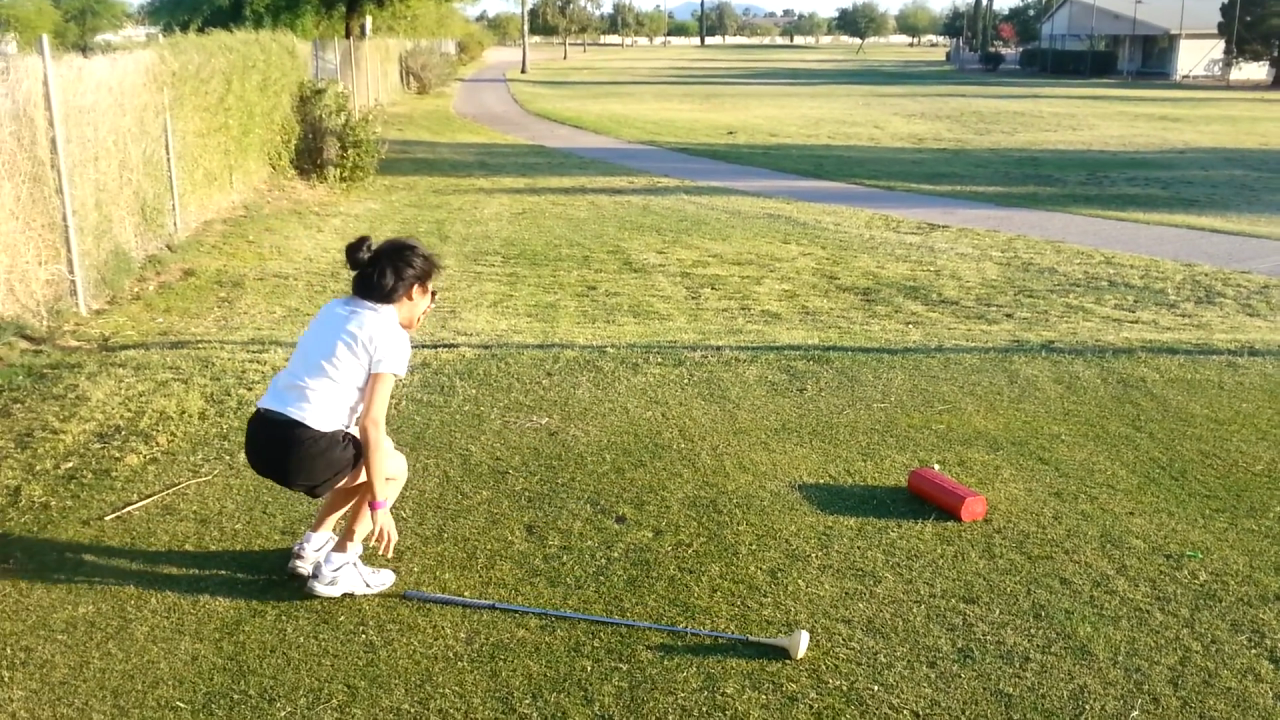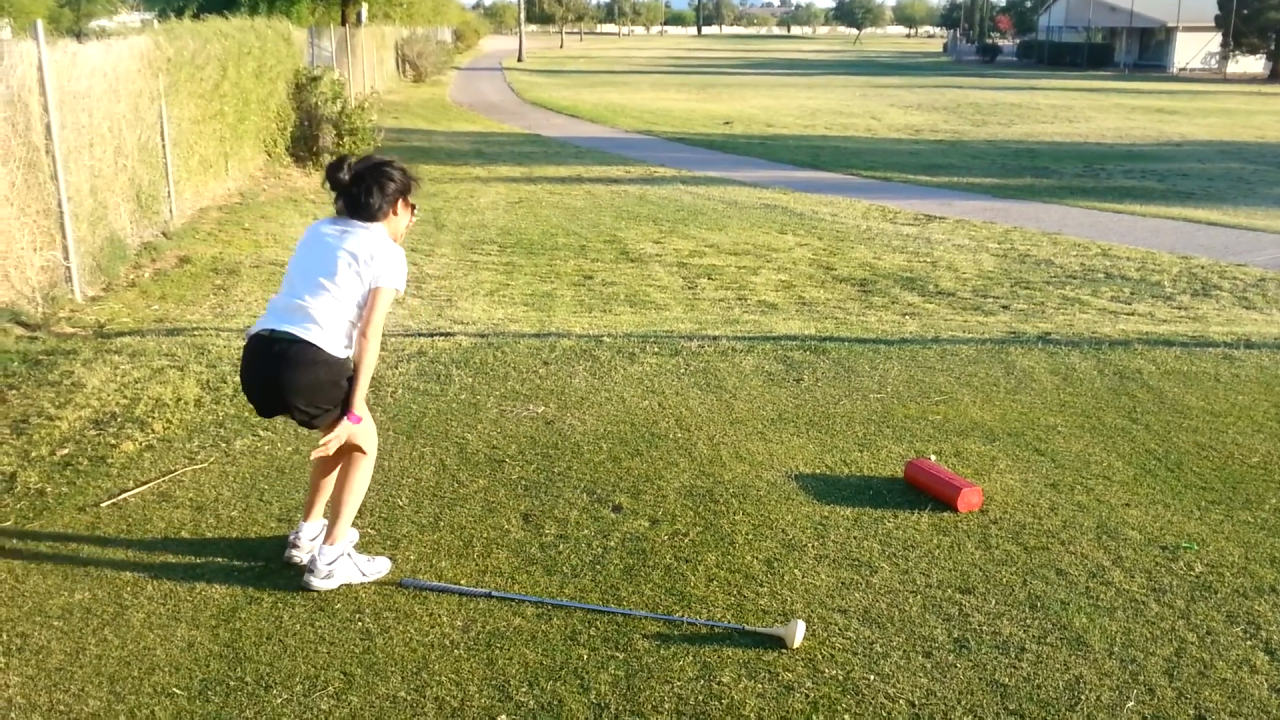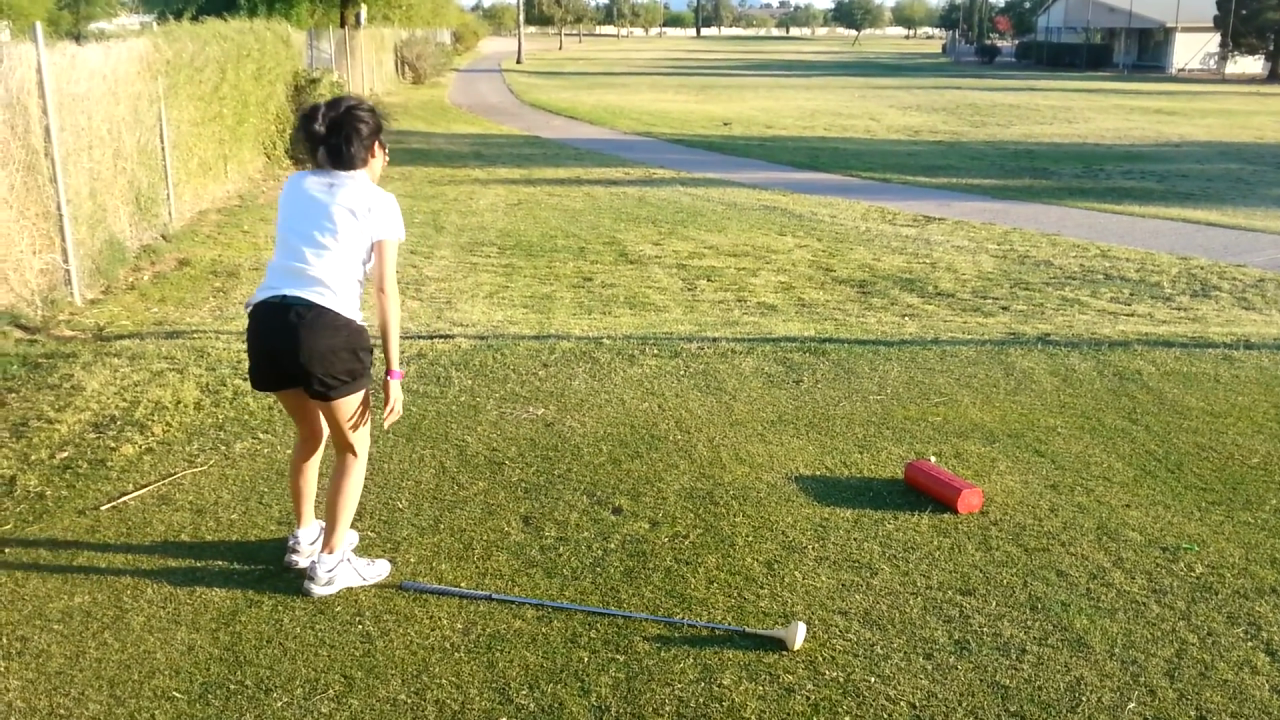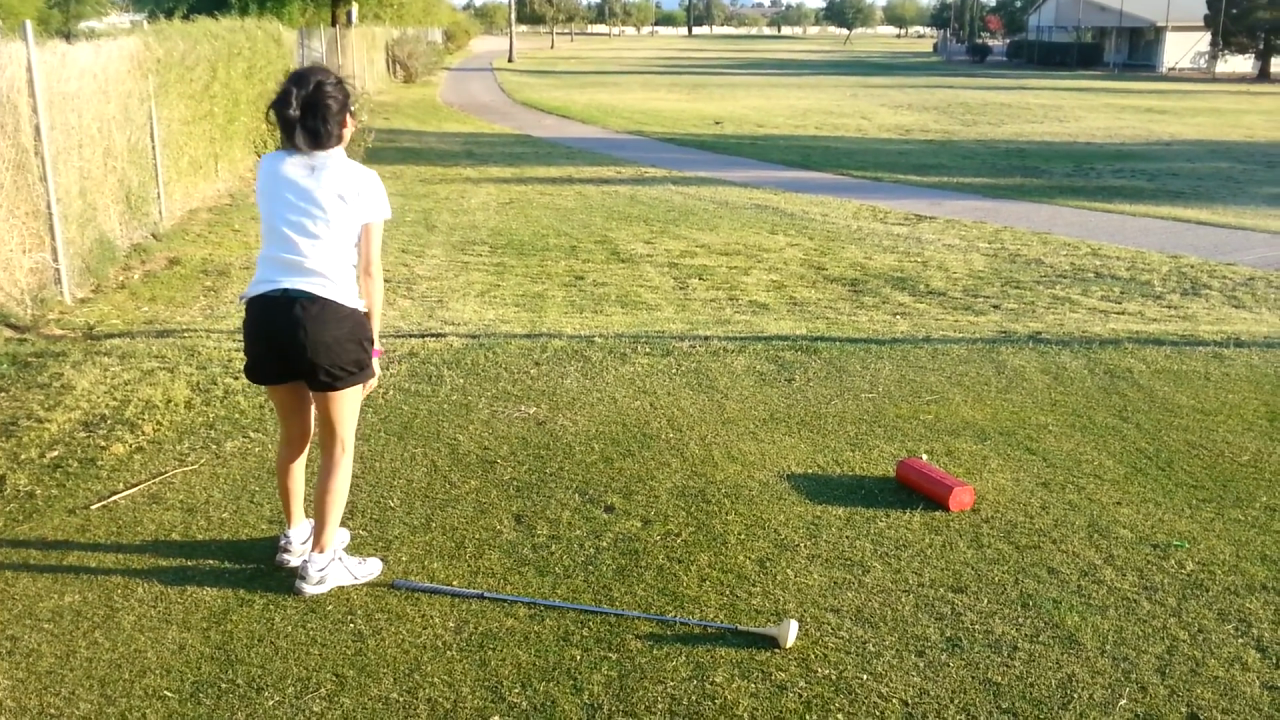
dt=0.3s
person 1, frame 1
left shoulder: (334, 310)
right shoulder: (391, 335)
right elbow: (371, 422)
right wrist: (380, 508)
left hip: (261, 436)
right hip: (302, 446)
left knee: (368, 457)
right knee: (393, 468)
left ankle: (313, 545)
right ankle: (336, 566)
person 1, frame 2
left shoulder: (318, 232)
right shoulder: (387, 253)
right elbow: (368, 335)
right wrist: (354, 411)
left hip: (258, 357)
right hip: (308, 364)
left knee: (341, 437)
right knee: (363, 443)
left ankle: (307, 534)
right ankle: (329, 559)
person 1, frame 3
left shoulder: (294, 187)
right shoulder: (378, 202)
right elbow: (385, 289)
right wrist: (392, 371)
left hip: (267, 321)
right hip: (326, 328)
left knee: (310, 434)
right knee: (353, 447)
left ankle: (304, 538)
right ankle: (330, 563)
person 1, frame 4
left shoulder: (268, 170)
right shoulder: (361, 180)
right elbow: (369, 272)
right wrist: (374, 346)
left hip: (266, 314)
right hip: (329, 318)
left knee: (294, 435)
right knee: (338, 447)
left ankle: (296, 537)
right ankle: (321, 562)
